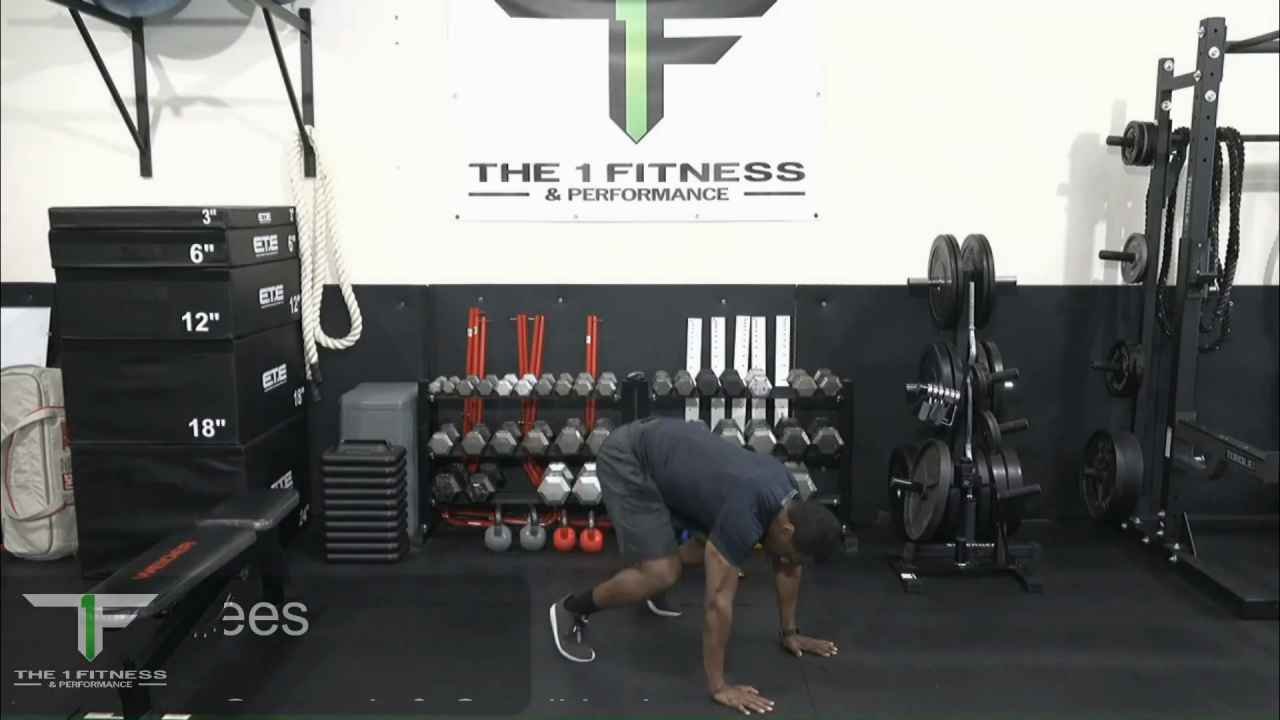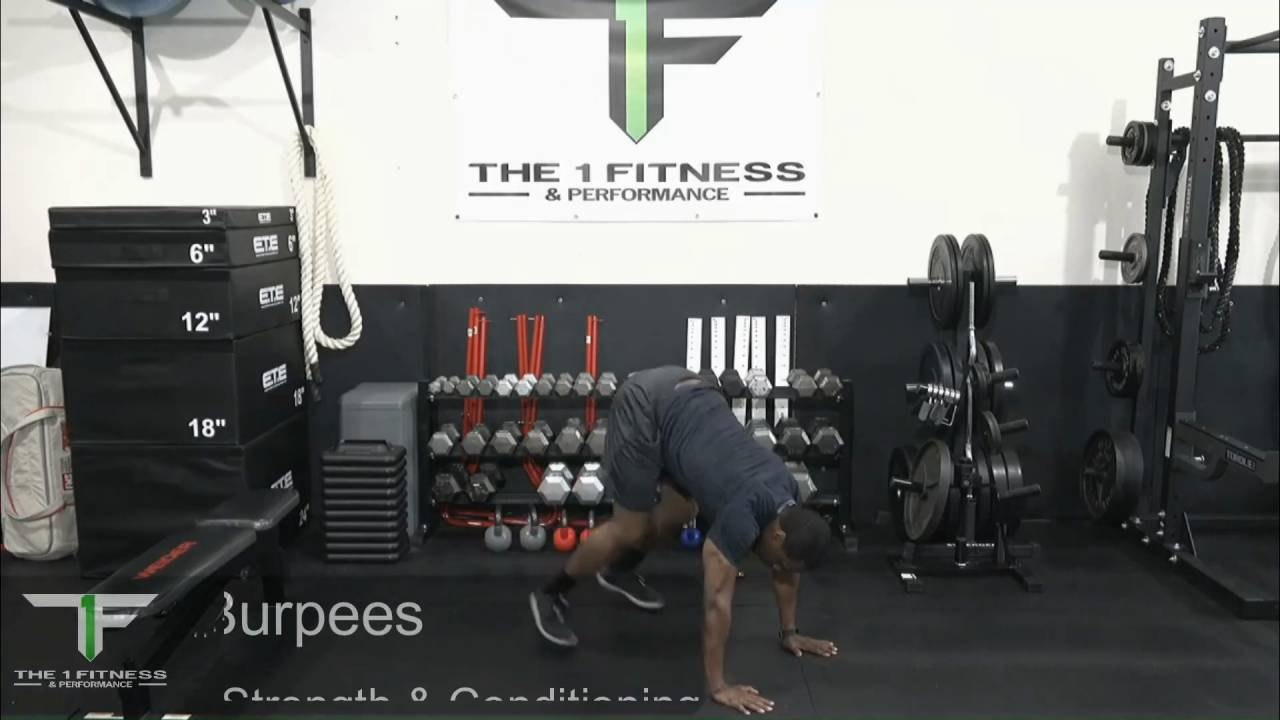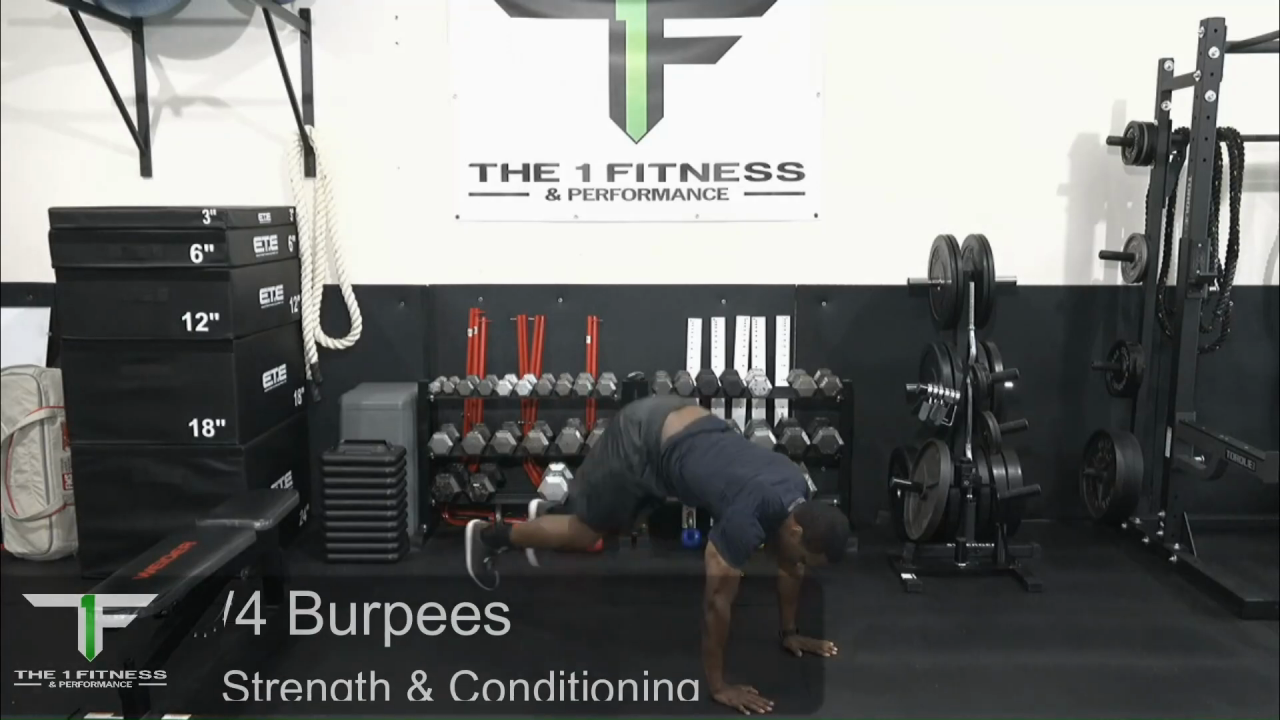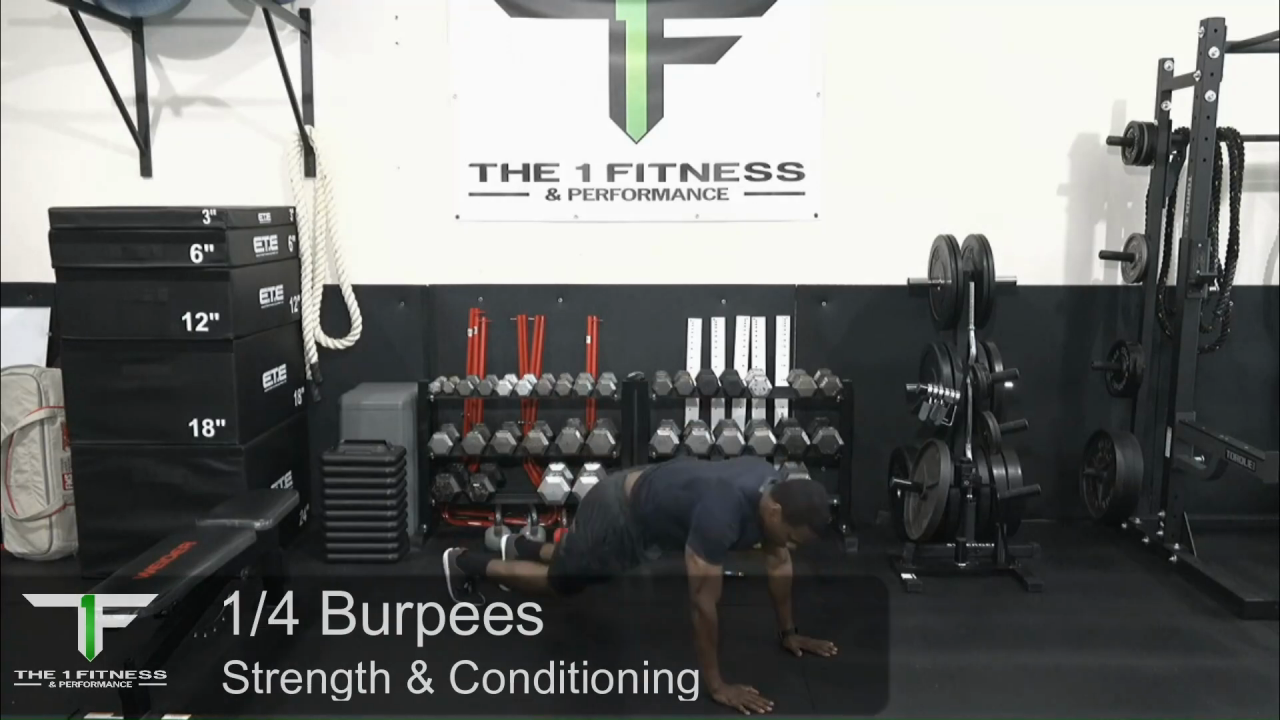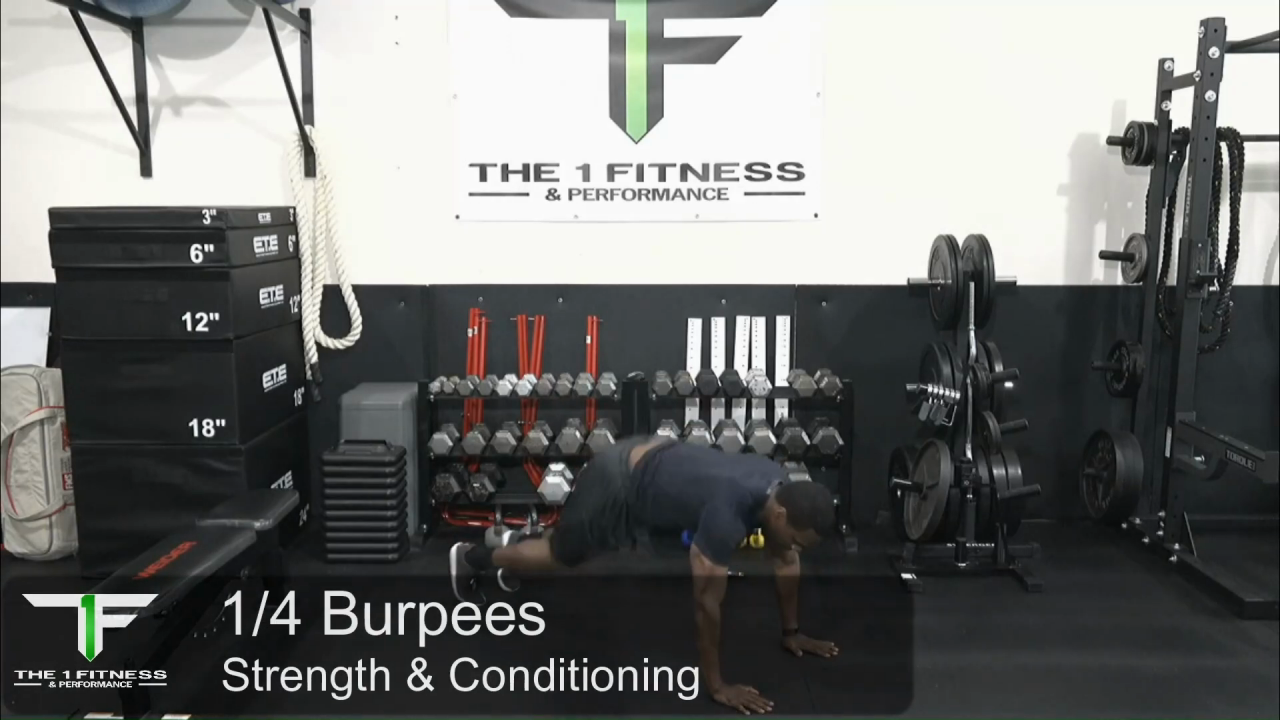
dt=0.2s
person 1, frame 1
left shoulder: (787, 494)
right shoulder: (745, 514)
left elbow: (786, 565)
right elbow: (718, 601)
left wrist: (790, 633)
right wrist: (719, 688)
left hip: (663, 441)
right hip: (628, 453)
left knee: (714, 545)
right knee: (662, 574)
left ankle: (648, 590)
right ankle: (570, 612)
person 1, frame 2
left shoulder: (790, 502)
right shoulder: (746, 514)
left elbow: (786, 573)
right elbow: (718, 600)
left wrist: (790, 632)
right wrist: (717, 685)
left hip: (681, 390)
right hip: (648, 401)
left knee: (681, 510)
right knee: (632, 525)
left ankle: (619, 572)
right ankle: (552, 593)
person 1, frame 3
left shoulder: (795, 496)
right shoulder: (748, 518)
left elbow: (788, 567)
right elbow: (718, 602)
left wrist: (790, 633)
right wrist: (718, 685)
left hip: (675, 416)
right hip: (644, 436)
left knee: (619, 521)
right knee: (589, 529)
left ankle: (546, 514)
right ankle: (486, 536)
person 1, frame 4
left shoulder: (772, 485)
right shoulder: (722, 515)
left elbow: (778, 562)
right elbow: (703, 602)
left wrist: (789, 632)
right wrist: (717, 686)
left hip: (638, 497)
right hip: (619, 513)
left knee: (576, 561)
right knee: (560, 583)
left ankle: (523, 547)
right ankle: (466, 563)
person 1, frame 5
left shoulder: (780, 487)
right shoulder: (728, 513)
left elbow: (786, 562)
right elbow: (707, 602)
left wrist: (792, 632)
right wrist: (717, 686)
left hip: (643, 458)
right hip: (618, 480)
left knee: (588, 545)
right knee: (564, 557)
left ankle: (520, 546)
right ankle: (473, 559)
